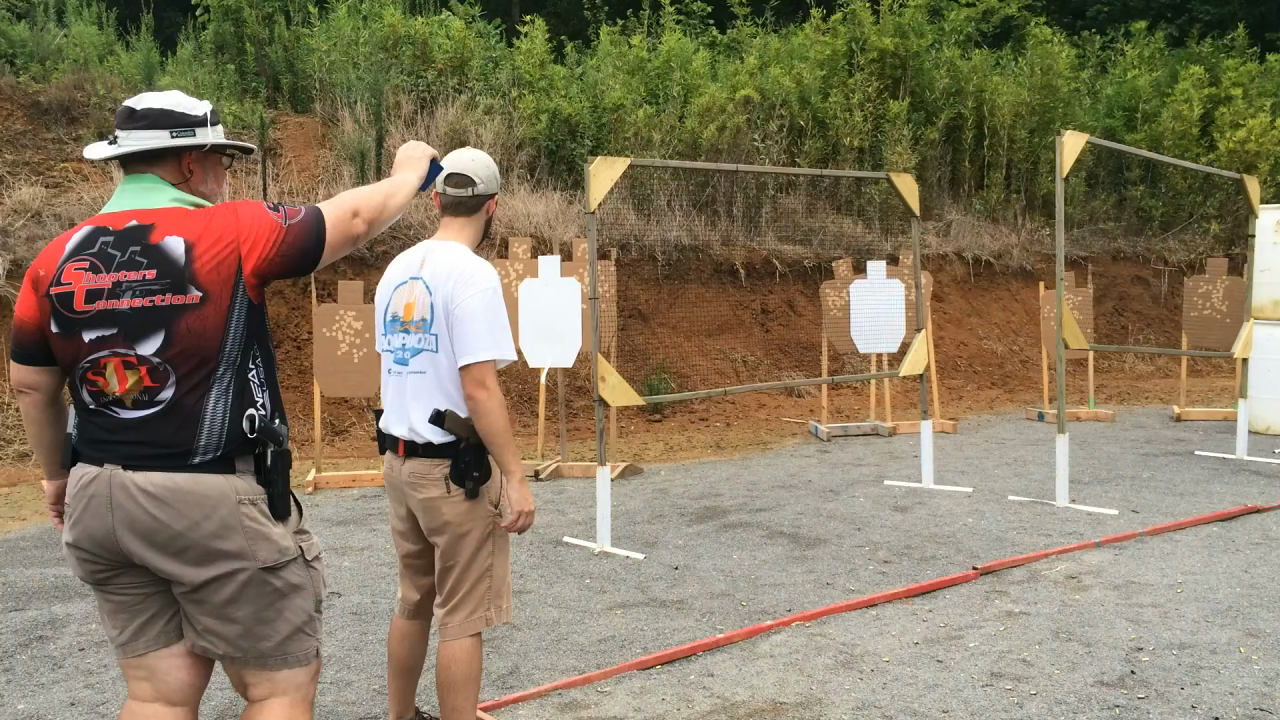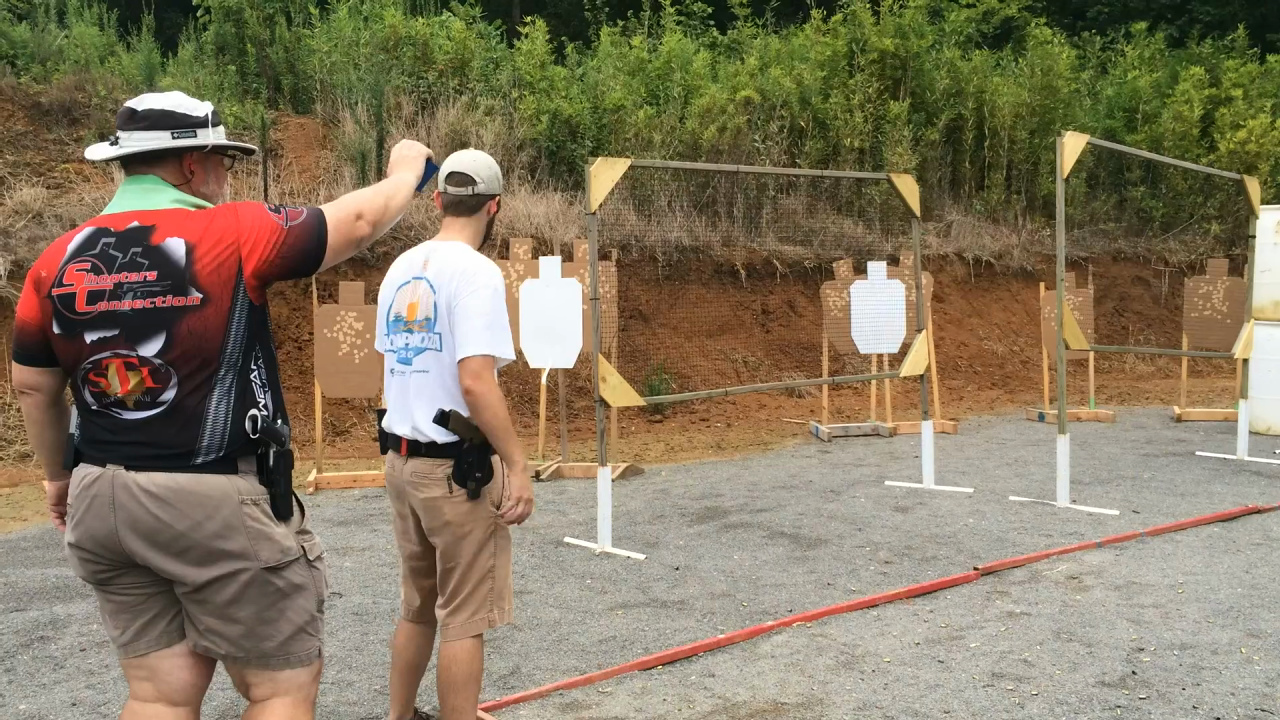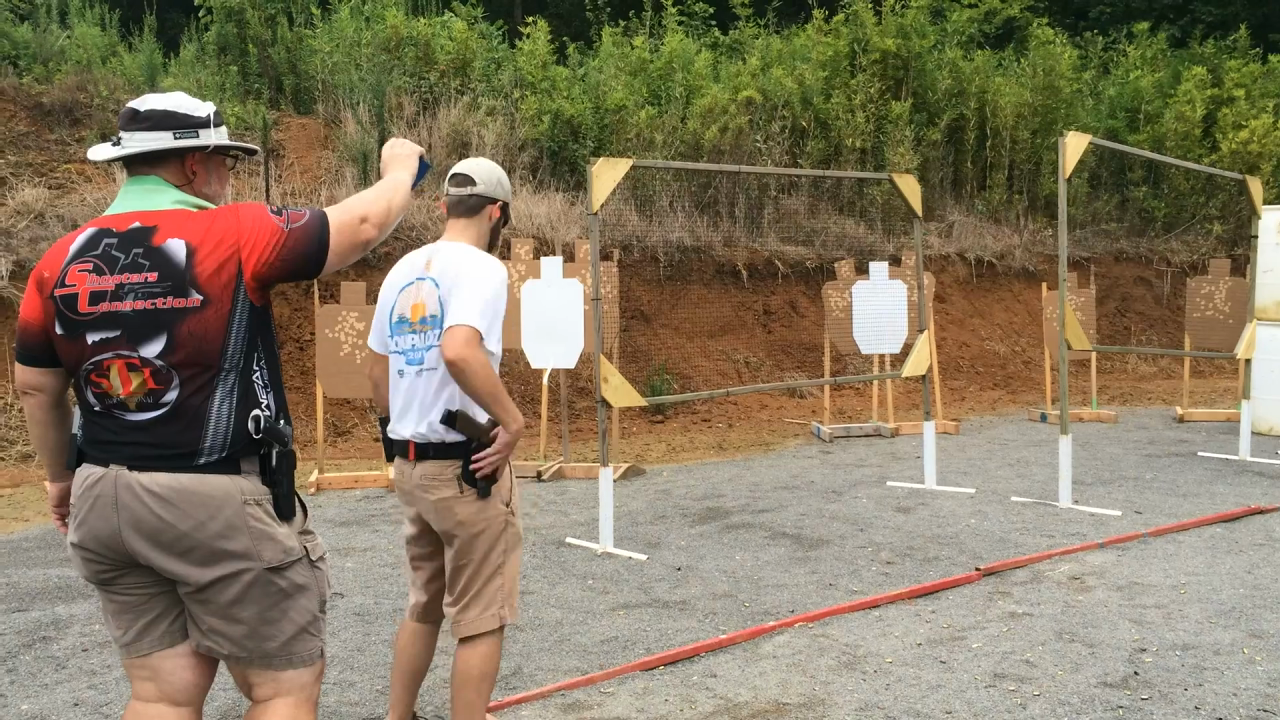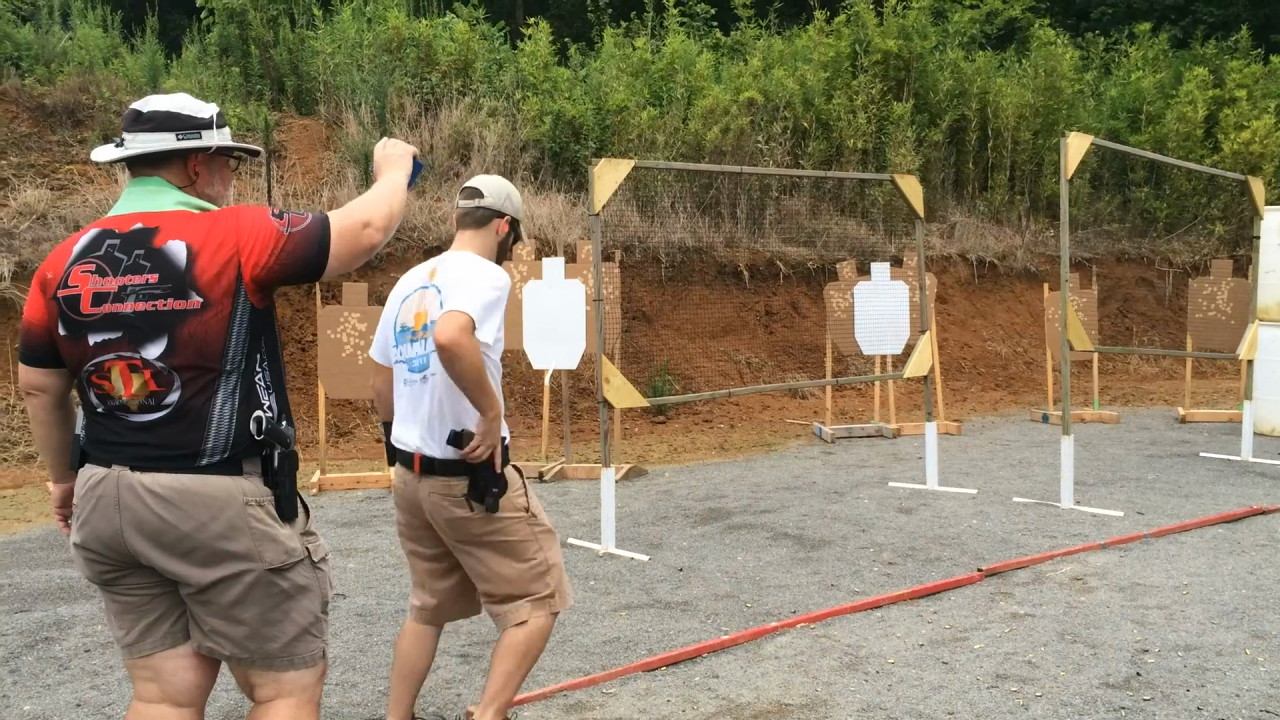
dt=0.1s
person 1, frame 1
left shoulder: (57, 259)
right shoulder: (231, 233)
left elbow: (30, 386)
right elbow: (355, 217)
left wrist: (59, 476)
right wrist: (409, 172)
left hip: (99, 500)
right hip: (212, 500)
person 1, frame 2
left shoulder: (58, 260)
right shoulder: (233, 235)
left elbow: (32, 387)
right elbow: (357, 220)
left wrist: (60, 476)
right wrist: (406, 172)
left hip: (102, 500)
right hip: (215, 500)
person 1, frame 3
left shoulder: (61, 260)
right shoulder: (234, 236)
left elbow: (35, 387)
right elbow: (363, 222)
left wrist: (63, 477)
right wrist: (398, 171)
left hip: (105, 500)
right hip: (217, 501)
person 1, frame 4
left shoulder: (65, 261)
right shoulder: (236, 238)
left elbow: (38, 388)
right elbow: (364, 229)
left wrist: (66, 477)
right wrist: (393, 172)
left hip: (109, 501)
right hip: (219, 501)
person 2, frame 1
left shoulder: (398, 268)
right shoulder: (473, 274)
right elbow: (479, 387)
right wrist: (515, 476)
left hip: (400, 459)
right hip: (454, 467)
left knee: (414, 606)
right knee: (462, 620)
person 2, frame 2
left shoulder: (401, 268)
right shoulder: (477, 271)
right elbow: (476, 380)
right wrist: (517, 465)
left hip: (402, 459)
right hip: (456, 466)
left knee: (418, 608)
right knee: (464, 620)
person 2, frame 3
left shoulder: (404, 268)
right shoulder: (482, 268)
left elbow: (380, 369)
right elbow: (460, 352)
right wrist: (511, 417)
left hip: (409, 461)
right hip: (462, 464)
left knee: (427, 605)
right knee: (483, 619)
person 2, frame 4
left shoulder: (409, 281)
right shoulder: (485, 276)
left elbow: (380, 381)
right elbow: (450, 338)
right wrist: (491, 415)
left hip: (410, 472)
right hip: (468, 475)
left knee: (429, 606)
right knee: (538, 602)
